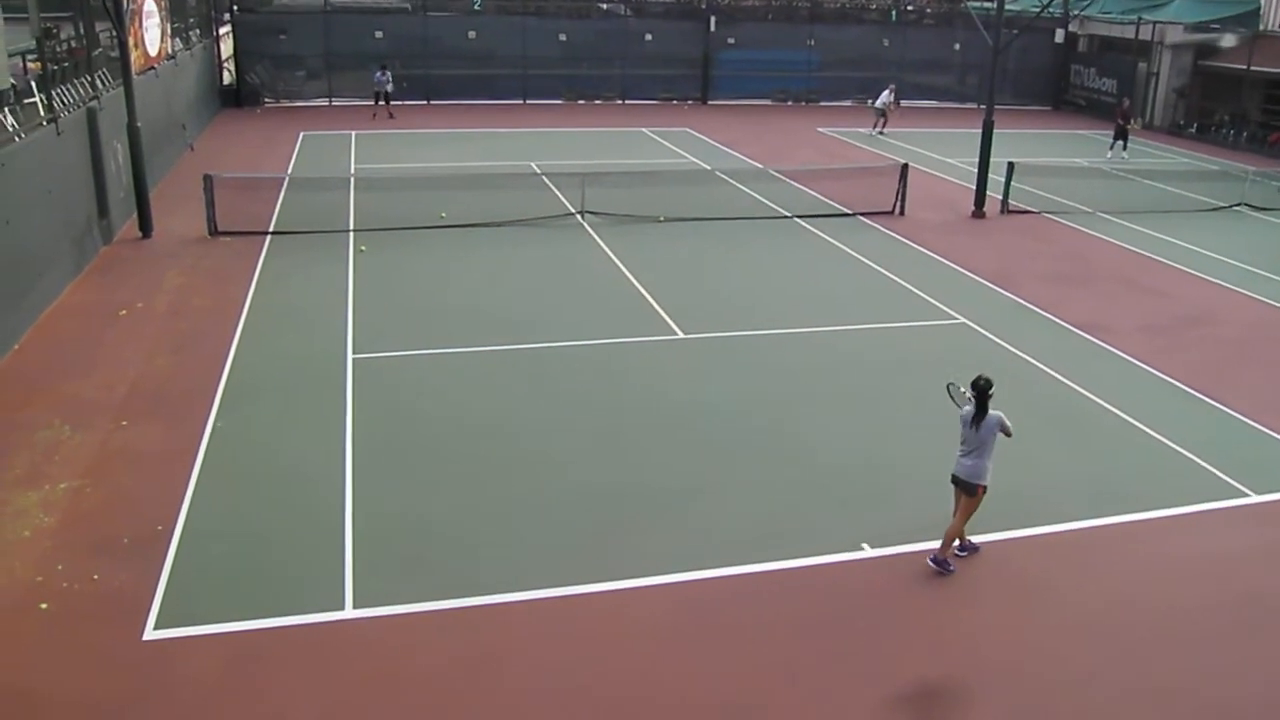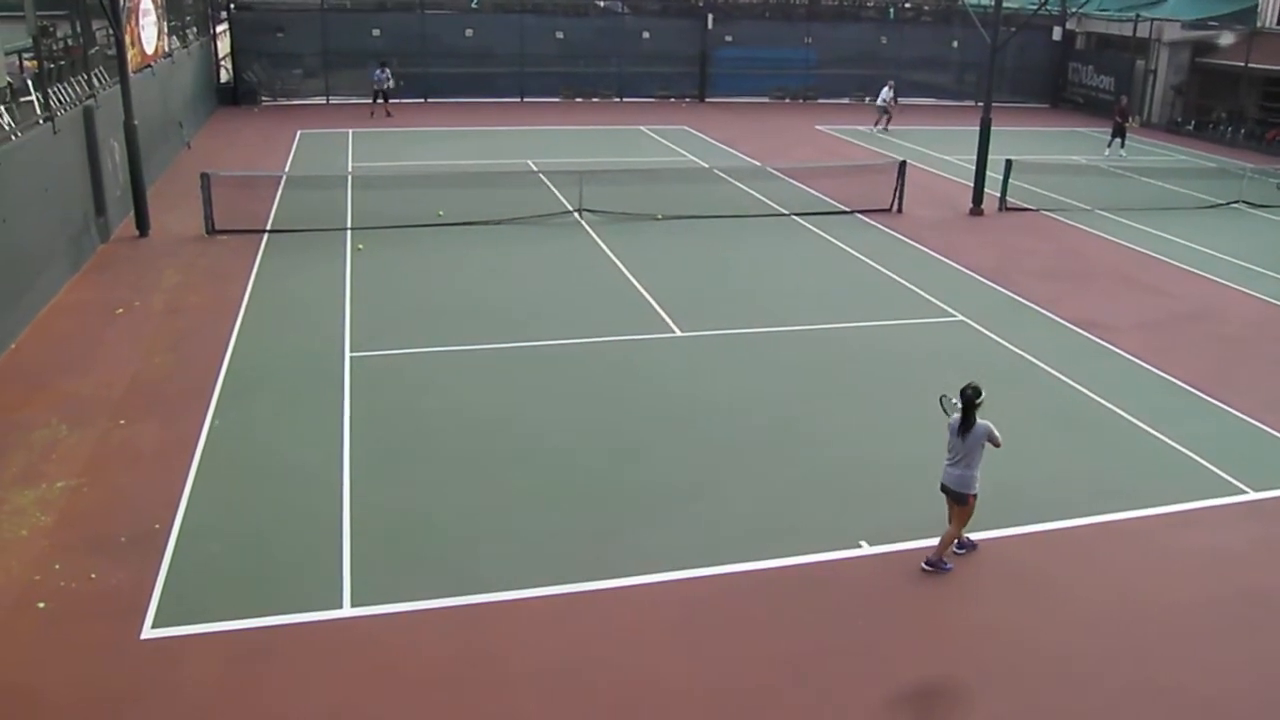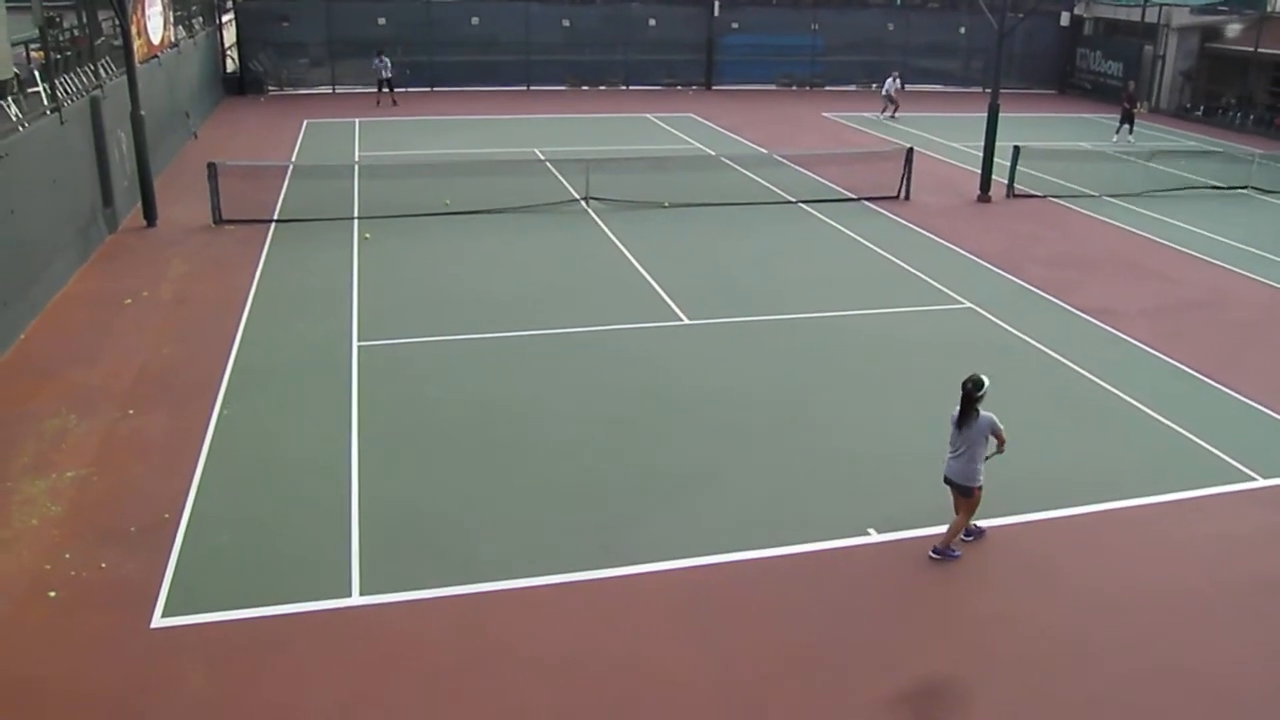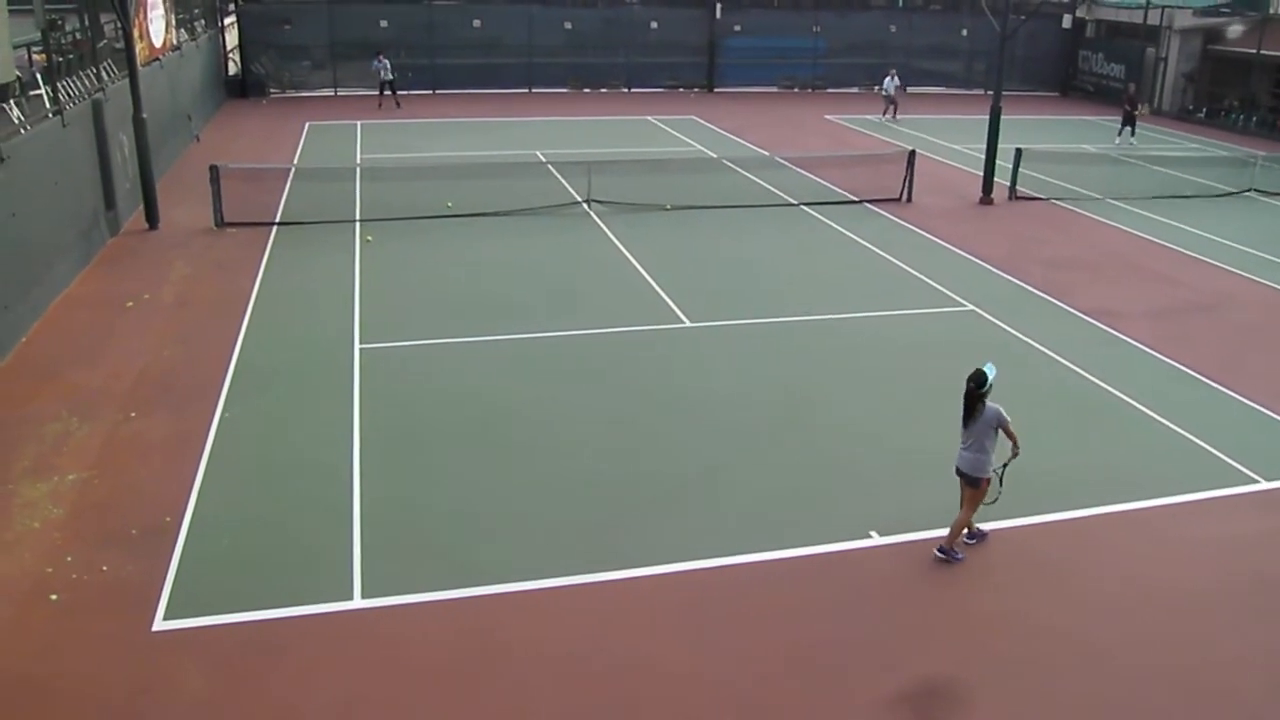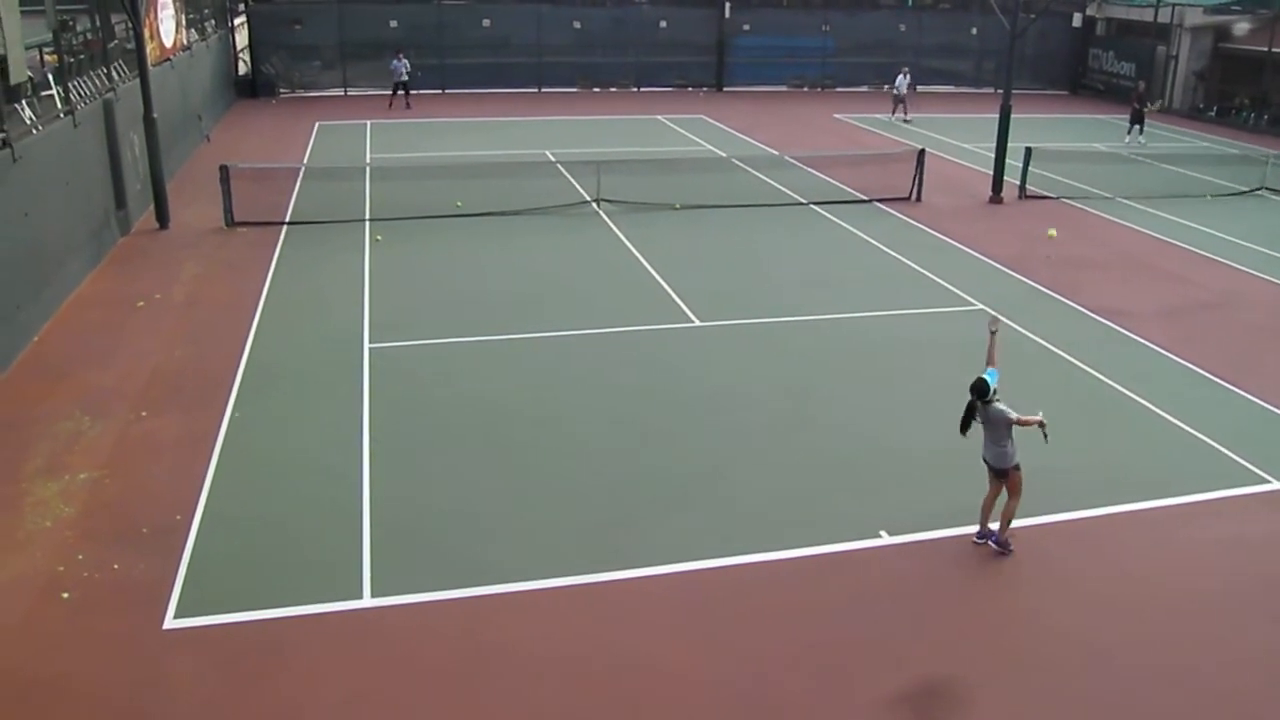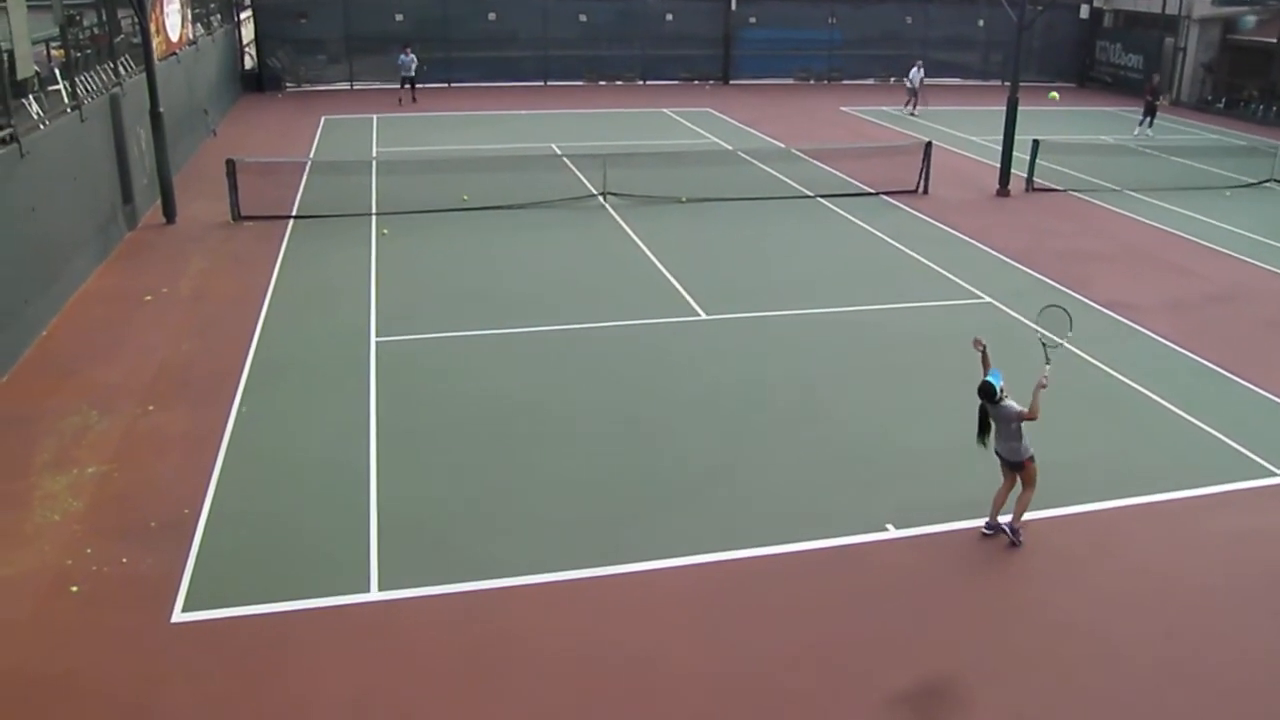
dt=0.4s
person 1, frame 1
left shoulder: (965, 413)
right shoulder: (996, 418)
right elbow: (1009, 433)
left hip: (959, 471)
right hip: (976, 477)
left knee: (959, 513)
right knee: (961, 518)
left ankle: (963, 544)
right ankle: (939, 556)
person 1, frame 2
left shoulder: (953, 421)
right shoulder: (984, 427)
right elbow: (998, 444)
left hip: (947, 479)
right hip: (965, 485)
left knee: (954, 518)
right knee: (958, 524)
left ankle: (961, 542)
right ankle: (933, 559)
person 1, frame 3
left shoulder: (957, 414)
right shoulder: (988, 419)
right elbow: (1002, 440)
right wrist: (999, 447)
left hip: (950, 471)
right hip: (969, 477)
left knee: (960, 507)
right knee: (966, 514)
left ankle: (969, 530)
right ankle: (940, 547)
person 1, frame 4
left shoulder: (967, 406)
right shoulder: (995, 411)
right elbow: (1010, 434)
right wrist: (1015, 446)
left hip: (962, 463)
right hip: (979, 469)
left knee: (967, 502)
right knee: (969, 509)
left ankle: (971, 531)
right ankle: (945, 548)
person 1, frame 5
left shoulder: (979, 401)
right shoulder: (999, 412)
left elbow: (990, 365)
right elbow: (1025, 421)
left wrist: (993, 335)
right wrist: (1039, 419)
left hip: (990, 456)
right hip: (1006, 461)
left knee: (993, 491)
right knee: (1014, 496)
left ankle: (983, 531)
right ankle: (1000, 538)
person 1, frame 6
left shoulder: (989, 399)
right shoulder: (1007, 409)
left elbow: (988, 372)
right elbow: (1032, 415)
left wrist: (983, 352)
right wrist: (1037, 390)
left hip: (1003, 450)
right hip: (1020, 454)
left knee: (1008, 484)
right knee: (1029, 488)
left ankle: (992, 523)
right ankle: (1013, 525)
